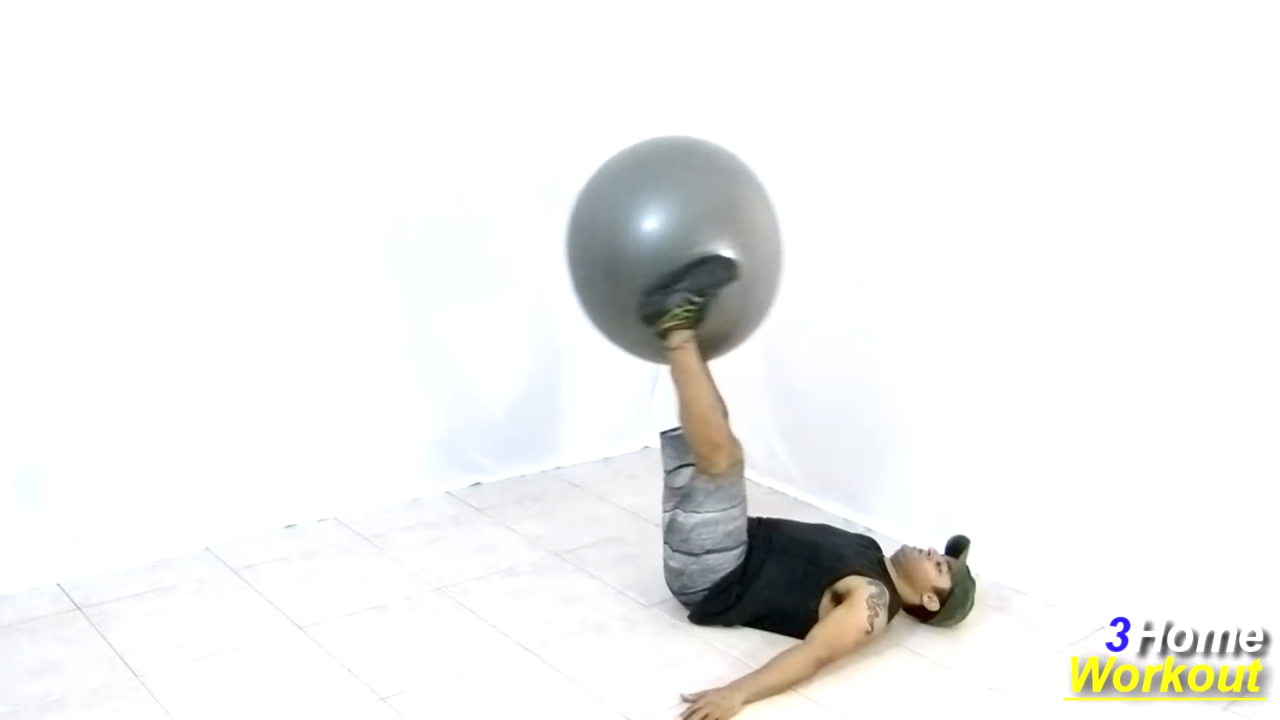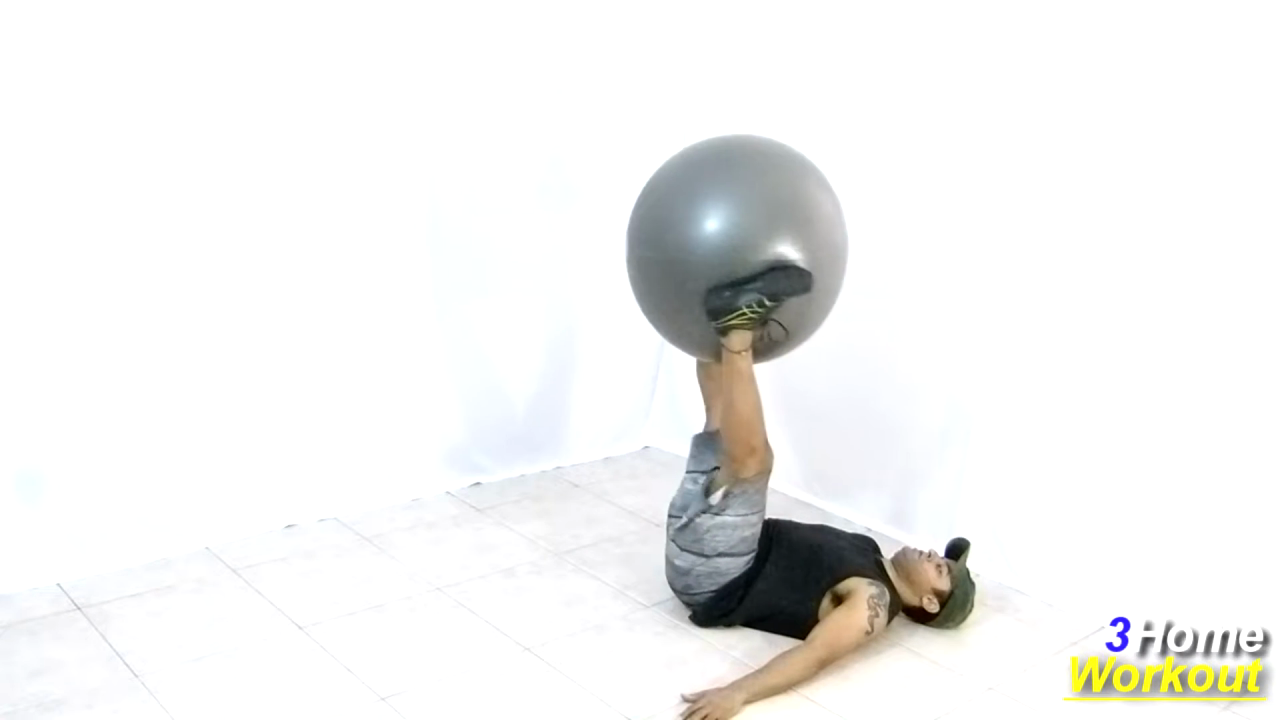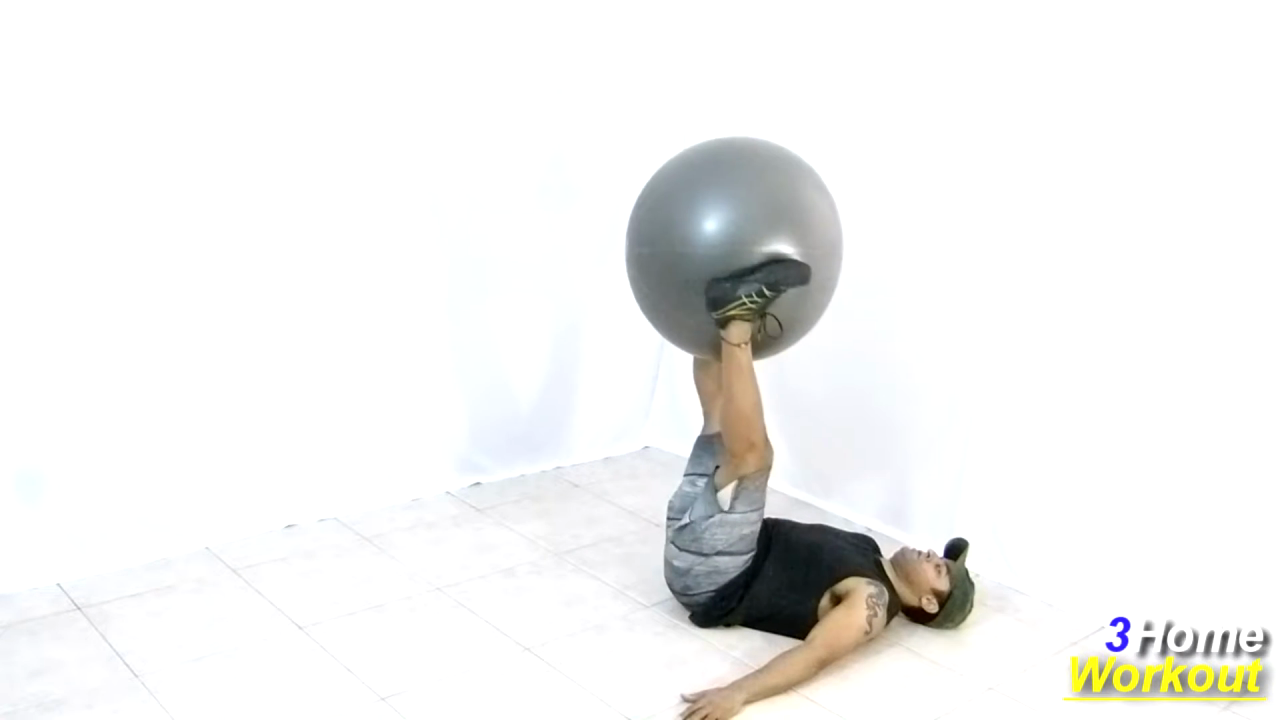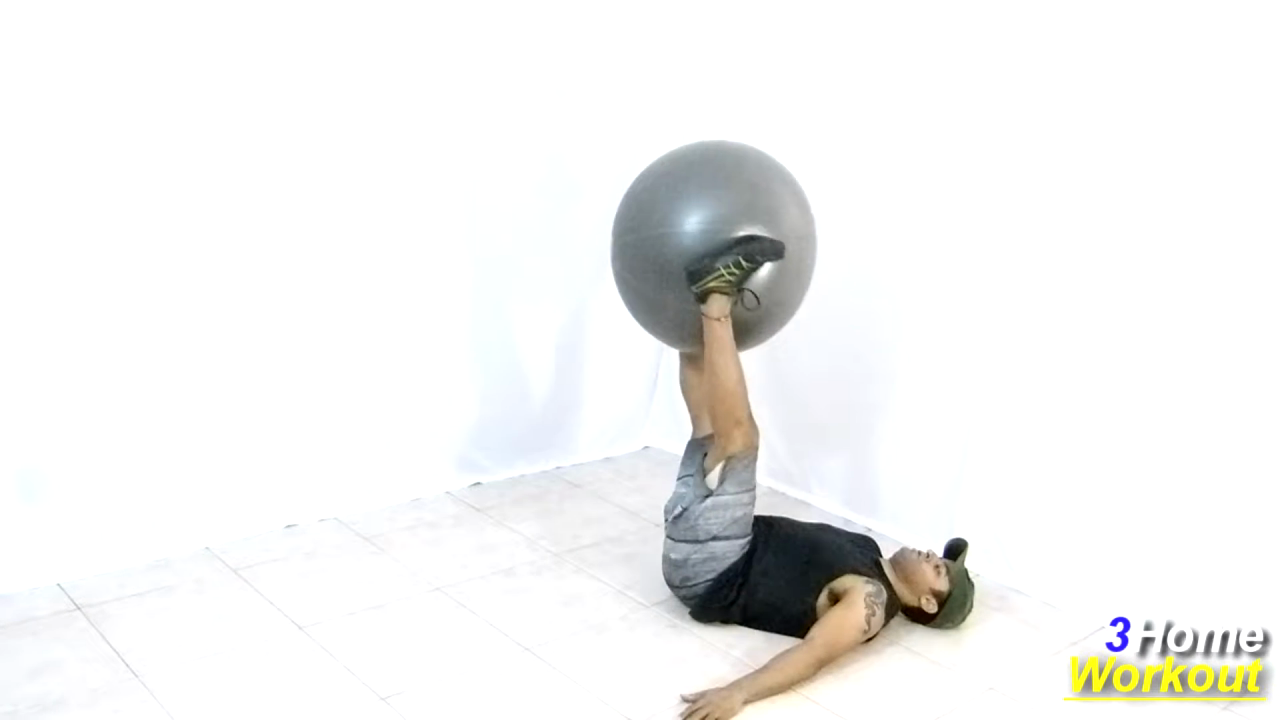
dt=0.2s
person 1, frame 1
left shoulder: (871, 603)
right shoulder: (864, 550)
left elbow: (813, 656)
left hip: (710, 581)
left knee: (720, 452)
right knee: (707, 426)
left ankle: (678, 325)
right ankle: (677, 320)
person 1, frame 2
left shoulder: (872, 604)
right shoulder: (866, 551)
left elbow: (815, 655)
left hip: (709, 580)
right hip: (698, 540)
left knee: (751, 456)
right knee: (725, 419)
left ankle: (739, 325)
right ankle: (733, 320)
person 1, frame 3
left shoulder: (871, 604)
right shoulder: (867, 552)
left elbow: (815, 656)
left hip: (709, 582)
right hip: (698, 550)
left knee: (750, 454)
right knee: (722, 419)
left ankle: (738, 317)
right ankle: (734, 314)
person 1, frame 4
left shoulder: (870, 602)
right shoulder: (867, 552)
left elbow: (813, 654)
left hip: (709, 576)
right hip: (726, 553)
left knee: (737, 436)
right knee: (713, 424)
left ankle: (717, 295)
right ankle: (710, 299)
